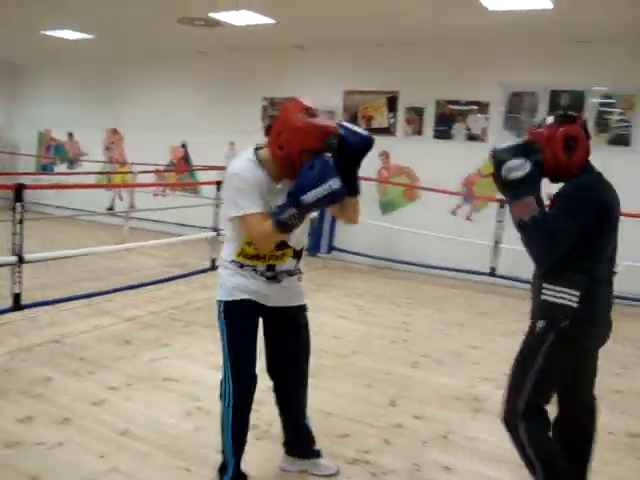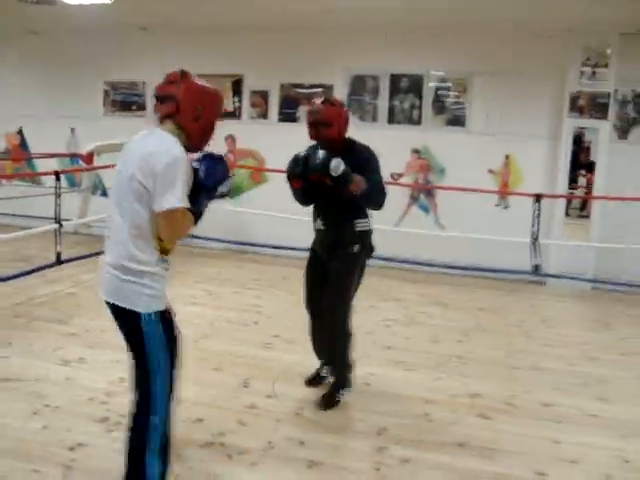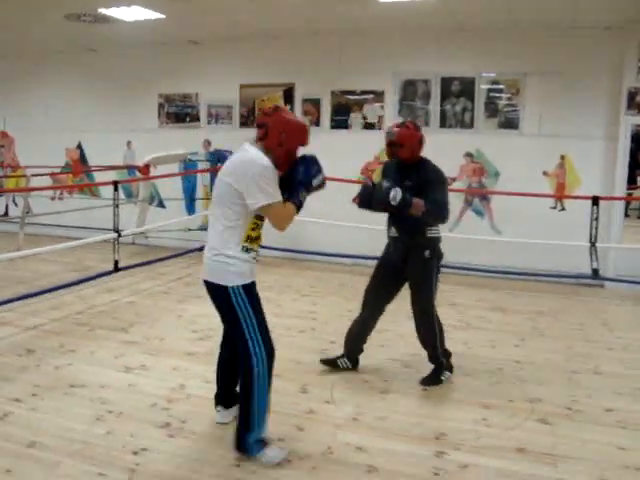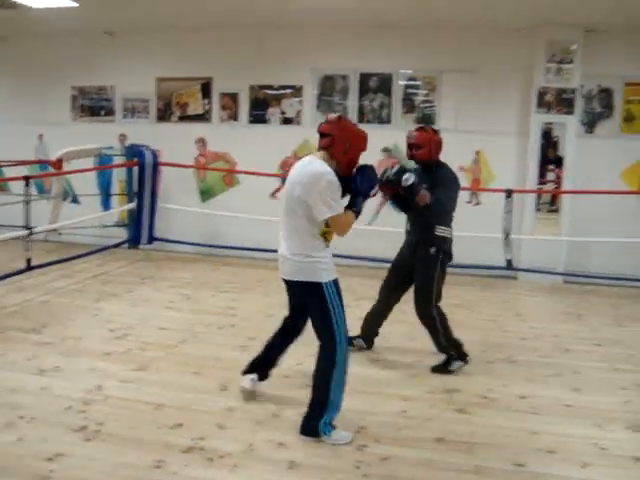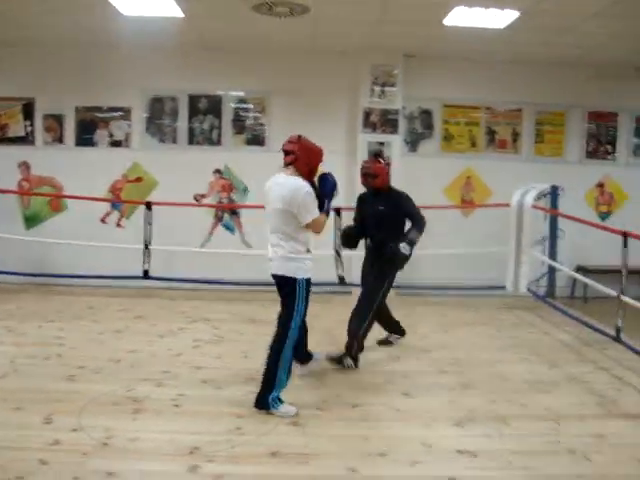
dt=1s
person 1, frame 1
left shoulder: (305, 170)
right shoulder: (242, 171)
left elbow: (349, 217)
right elbow: (259, 237)
left wrist: (348, 167)
right wrist: (301, 200)
left hip: (287, 293)
right hip: (241, 290)
left knee: (292, 381)
right knee: (240, 383)
person 1, frame 2
left shoulder: (143, 142)
right shoulder: (171, 156)
right elbow: (171, 231)
left wrist: (193, 188)
right wrist: (204, 194)
left hip: (124, 278)
right hip: (138, 287)
left knee: (163, 354)
right knee: (155, 397)
left ankle: (154, 439)
person 1, frame 3
left shoulder: (242, 159)
right shoulder: (258, 164)
right elbow: (280, 220)
left wrist: (289, 188)
right wrist: (303, 187)
left hip: (218, 269)
right hip: (232, 273)
left knee: (237, 339)
right knee: (258, 353)
left ankle: (226, 402)
right ankle: (251, 440)
person 1, frame 4
left shoulder: (305, 165)
right shoulder: (322, 175)
right elbow: (341, 226)
left wrist: (347, 185)
right wrist: (360, 194)
left hip: (291, 265)
right hip: (314, 270)
left knee: (294, 322)
right knee: (335, 343)
left ankle: (254, 373)
right ankle: (320, 424)
person 1, frame 5
left shoulder: (274, 182)
right shoulder: (301, 189)
right elbow: (317, 227)
right wrist: (326, 197)
left hip: (279, 263)
right hip: (295, 267)
left knee: (295, 314)
right knee: (290, 327)
left ankle: (303, 357)
right ankle: (268, 397)
person 2, frame 1
left shoulder: (581, 190)
right shoulder: (594, 187)
left elbow: (545, 251)
right elbow: (556, 240)
left wrist: (520, 192)
right wrist: (524, 190)
left hip: (564, 316)
right hip: (588, 314)
left knee: (522, 412)
right knee: (575, 405)
person 2, frame 2
left shoulder: (360, 155)
right shoulder: (313, 154)
left elbow: (376, 199)
right elbow: (307, 199)
left wrist: (343, 175)
right wrist: (298, 181)
left hip: (352, 242)
right hip: (324, 239)
left knee: (337, 311)
right knee: (316, 305)
left ankle: (341, 381)
right ankle: (329, 364)
person 2, frame 3
left shoulder: (431, 174)
right shoulder: (389, 168)
left elbow: (440, 214)
left wrist: (403, 200)
right wrist: (370, 197)
left hip: (424, 249)
right hip: (395, 246)
left knee: (423, 309)
right knee: (372, 301)
left ankle: (442, 364)
right ankle: (350, 355)
person 2, frame 4
left shoulder: (445, 177)
right shoulder: (417, 172)
left elbow: (440, 211)
left wrist: (412, 185)
right wrist: (390, 190)
left hip: (434, 246)
right hip: (413, 241)
left knee: (426, 305)
right knee: (389, 291)
left ankle: (455, 354)
right ankle: (367, 337)
person 2, frame 5
left shoulder: (398, 198)
right shoulder: (364, 198)
left elbow: (419, 223)
right elbow: (360, 227)
left wrist: (407, 244)
right wrist: (351, 235)
left hip: (390, 255)
right hip: (372, 254)
left knee: (367, 301)
right knee: (371, 299)
left ankle: (351, 354)
right ankle: (395, 329)
